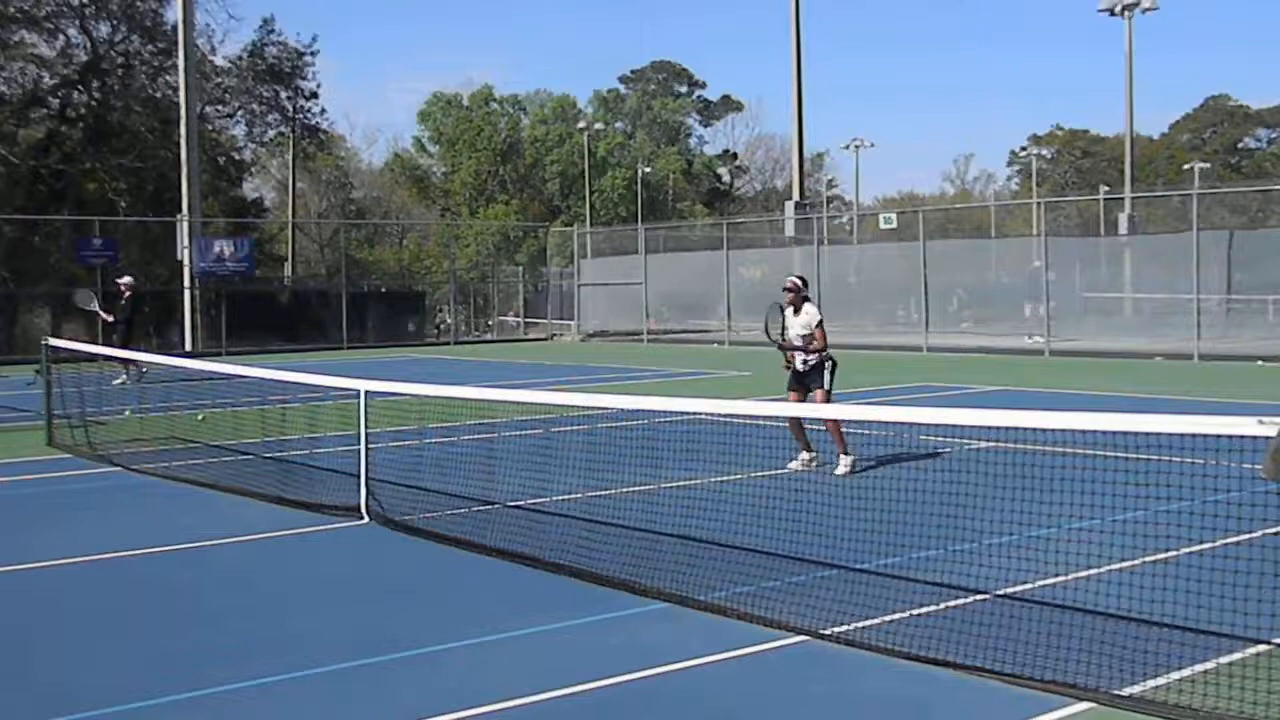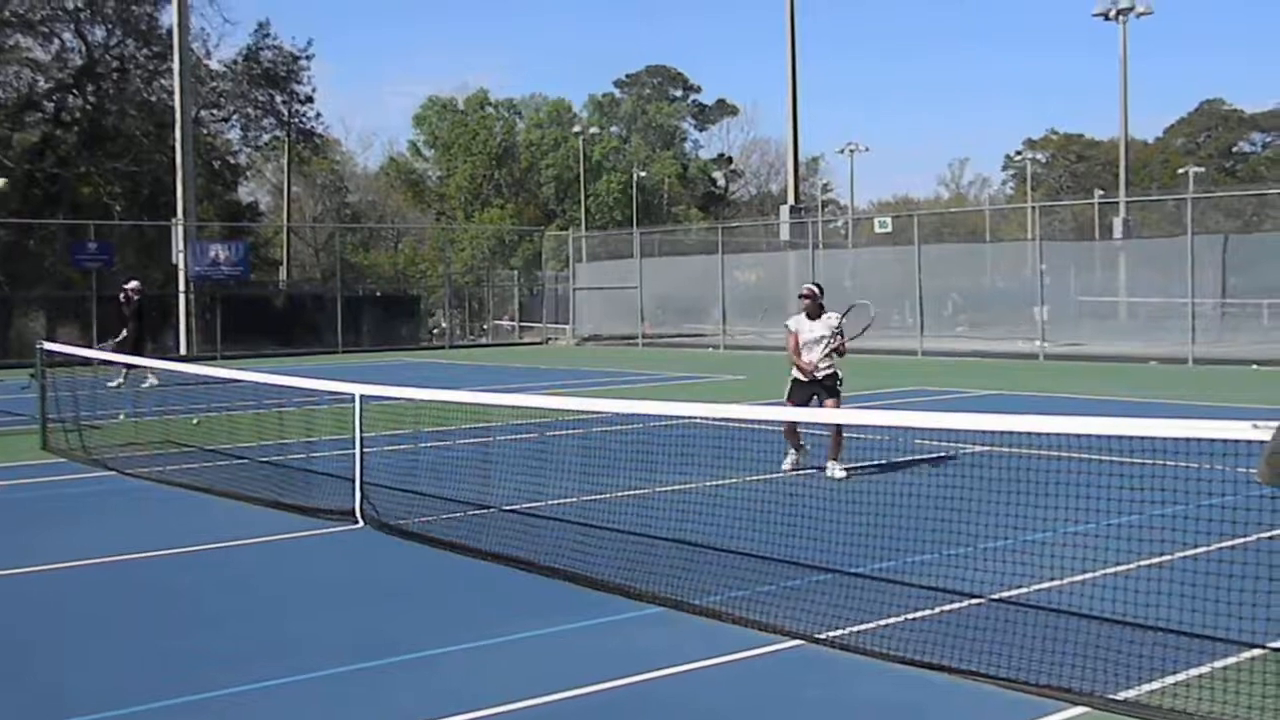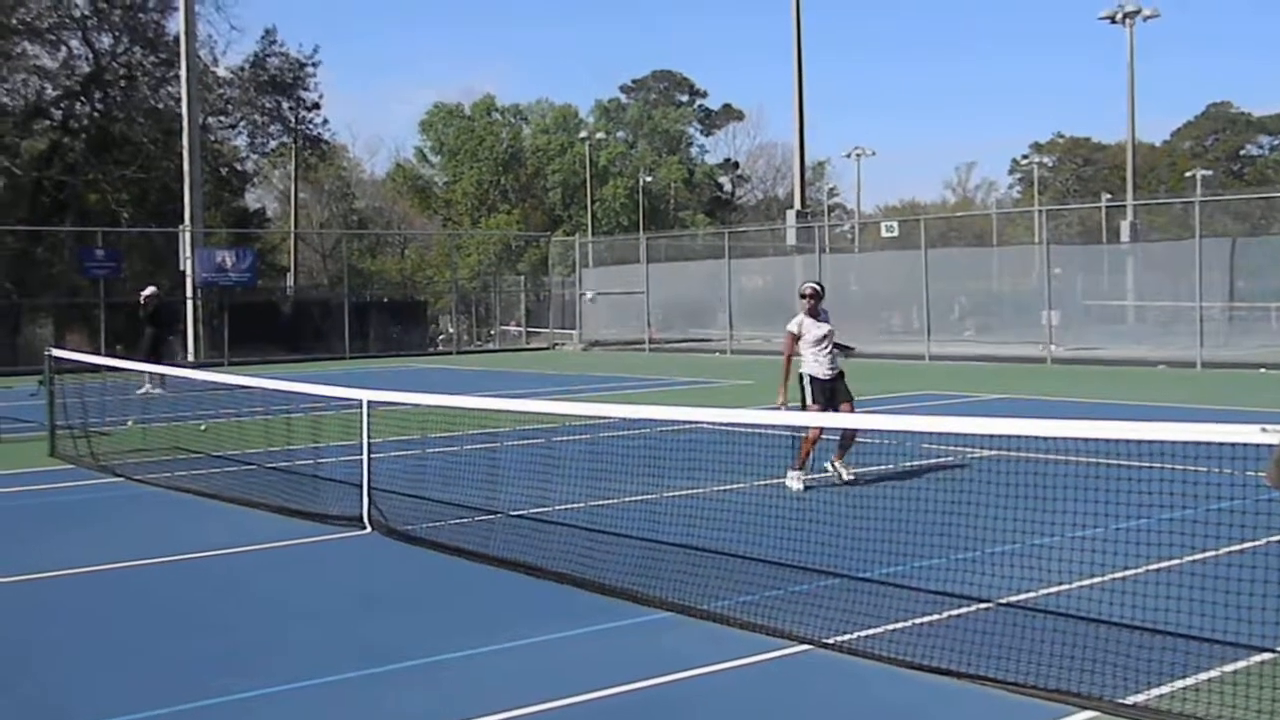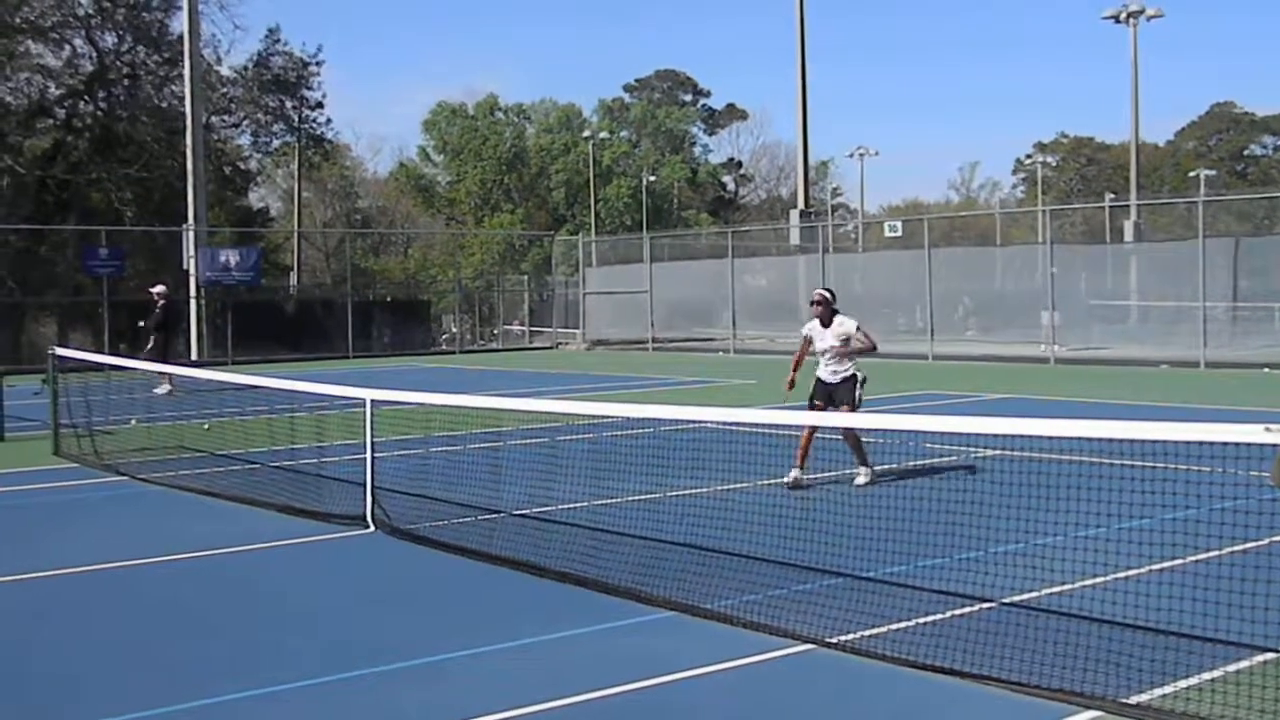
dt=0.5s
person 1, frame 1
left shoulder: (812, 313)
right shoulder: (787, 312)
left elbow: (822, 346)
left wrist: (795, 348)
right wrist: (790, 357)
left hip: (819, 366)
right hip: (800, 368)
right knee: (792, 415)
left ankle: (845, 457)
right ankle: (807, 455)
person 1, frame 2
left shoulder: (833, 319)
right shoulder: (794, 322)
left elbow: (840, 353)
right elbow: (793, 353)
left wrist: (840, 345)
right wrist: (803, 365)
left hip: (827, 377)
right hip: (802, 378)
right knee: (788, 425)
left ankle: (833, 463)
right ankle: (797, 451)
person 1, frame 3
left shoulder: (824, 315)
right shoulder: (797, 323)
right elbow: (788, 358)
left wrist: (839, 347)
right wrist: (783, 392)
left hip: (835, 377)
right hip: (813, 378)
left knee: (851, 426)
right knee: (816, 429)
left ankle: (837, 462)
right ankle: (795, 473)
person 1, frame 4
left shoulder: (845, 323)
right shoulder: (811, 328)
left elbow: (871, 346)
right elbow: (801, 354)
left wrist: (849, 350)
right wrist: (792, 374)
left hip: (847, 379)
right hip: (823, 380)
left knee: (845, 428)
right knee: (809, 425)
left ankle: (865, 468)
right ankle: (797, 472)
